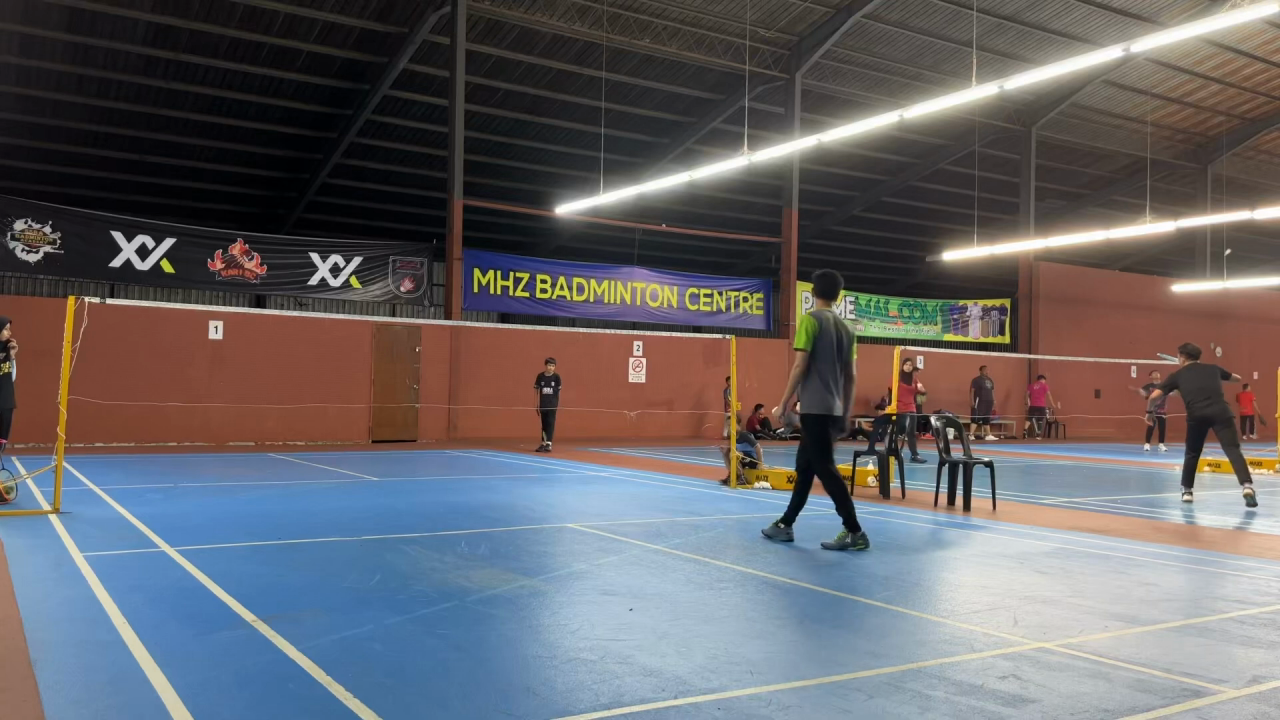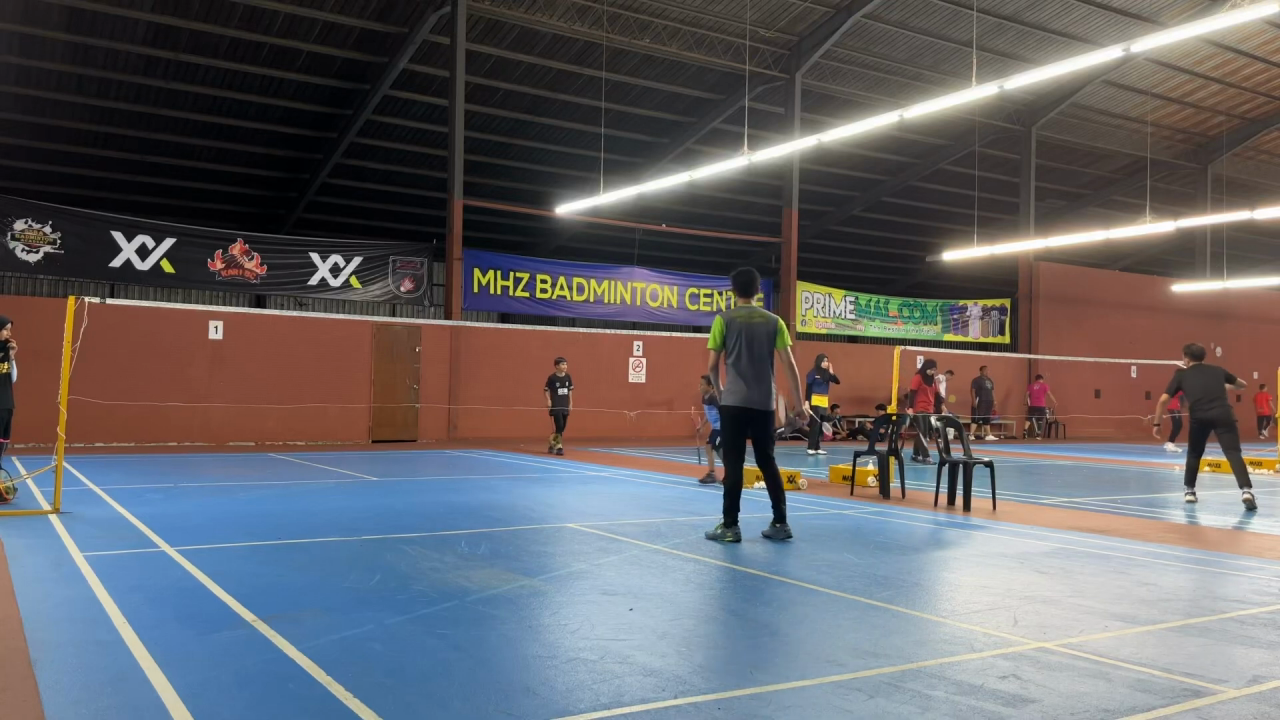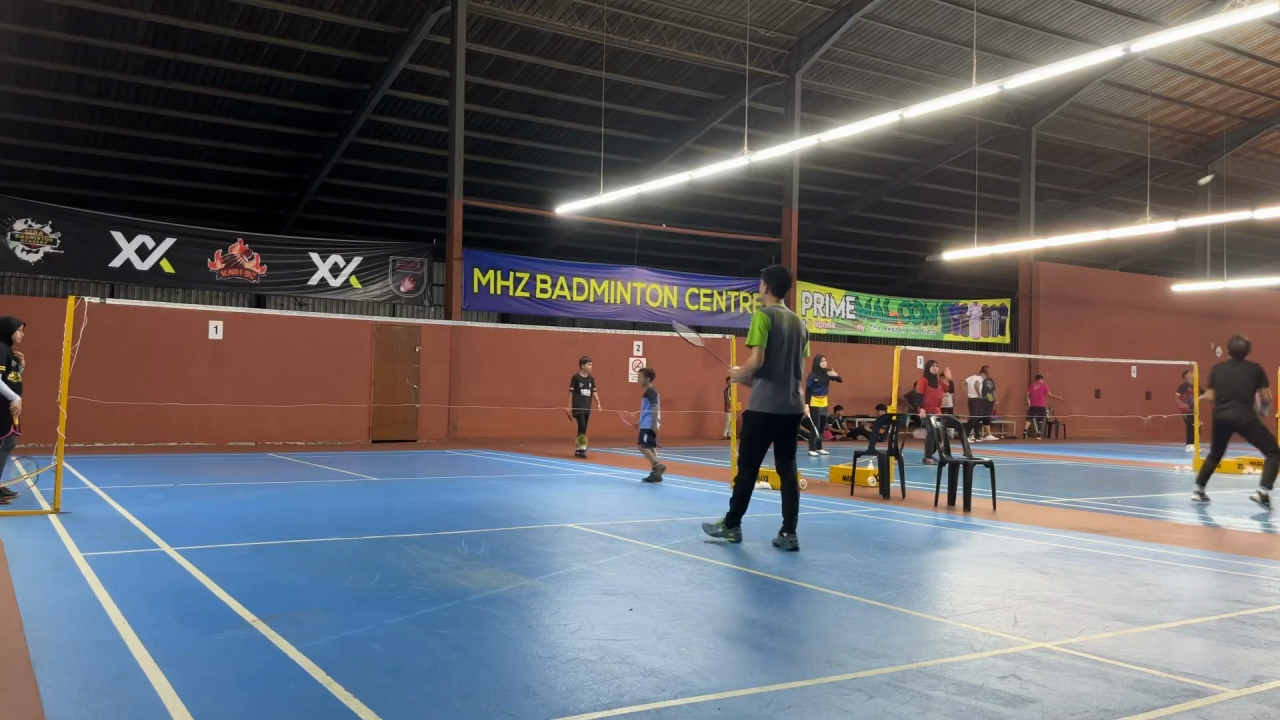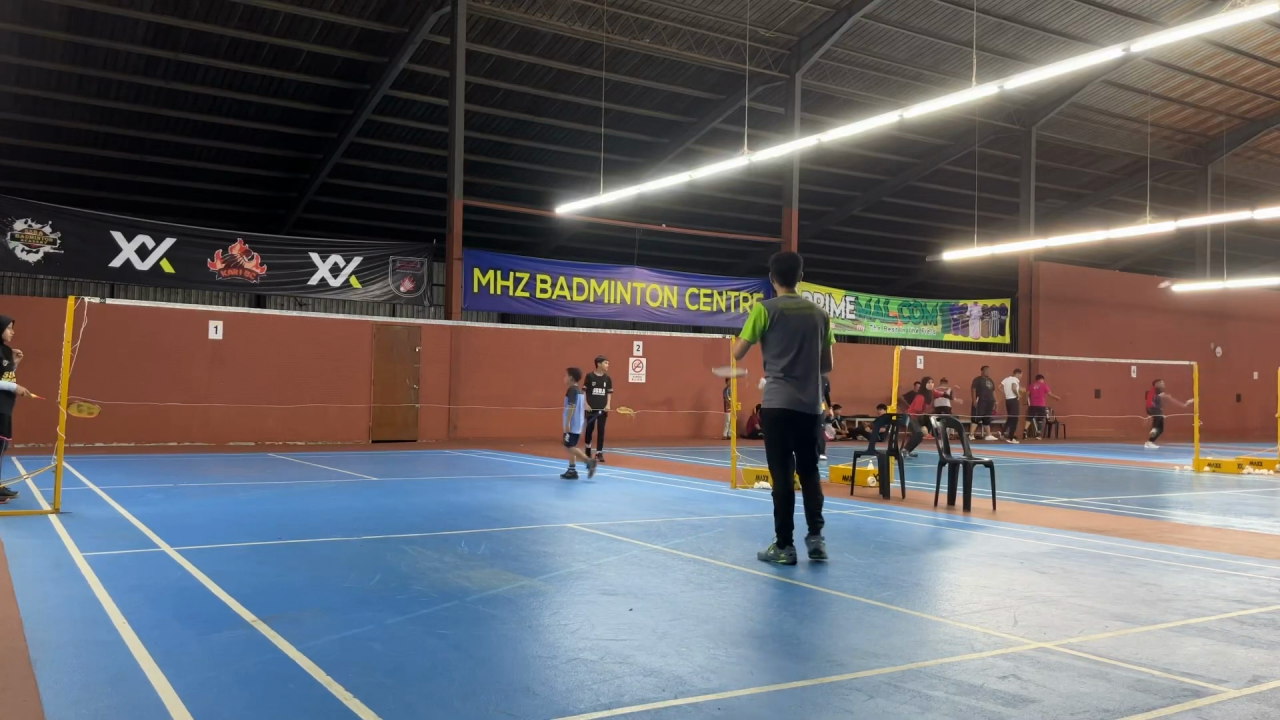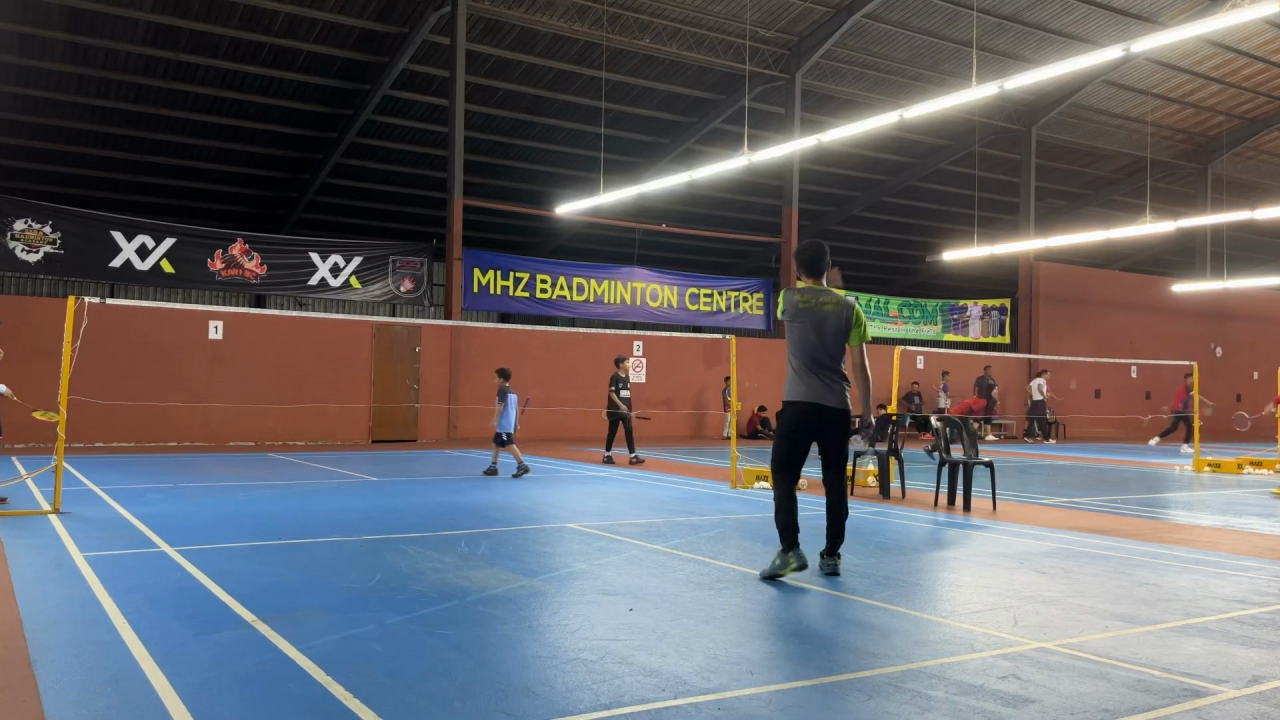
dt=1s
person 1, frame 1
left shoulder: (811, 320)
right shoulder: (845, 328)
left elbow: (800, 366)
right elbow: (850, 375)
left wrist: (784, 403)
right wrist: (844, 412)
left hip: (815, 409)
right hip: (832, 409)
left knee: (825, 469)
right knee: (805, 467)
left ankle: (854, 532)
right ankle: (785, 524)
person 1, frame 2
left shoulder: (724, 320)
right shoulder: (773, 322)
left elbow: (712, 365)
right elbow: (789, 365)
left wrist: (720, 389)
right wrist: (800, 404)
left hip: (734, 403)
right hip: (765, 404)
left knee: (733, 465)
right knee: (767, 462)
left ankle: (730, 526)
right ankle: (780, 523)
person 1, frame 3
left shoulder: (763, 316)
right shoulder: (800, 323)
left elbow: (756, 361)
left wrist: (740, 374)
left hip: (764, 407)
right hip: (793, 407)
left knee: (748, 467)
right knee: (788, 469)
left ankle: (731, 525)
right ankle: (789, 532)
person 1, frame 4
left shoulder: (766, 309)
right shoulder: (819, 314)
left elbow: (738, 353)
right elbow: (827, 365)
left hip: (778, 404)
right hip: (811, 406)
left knee: (783, 475)
right knee: (810, 472)
left ankle: (784, 546)
right ankle: (815, 535)
person 1, frame 5
left shoulder: (790, 300)
right shoulder: (849, 307)
right elbow: (860, 365)
left wrist: (806, 267)
right wrist: (866, 412)
left hip: (798, 404)
right hip: (837, 407)
left knee: (784, 475)
right knee: (835, 482)
left ankle: (790, 550)
right ankle: (831, 555)
